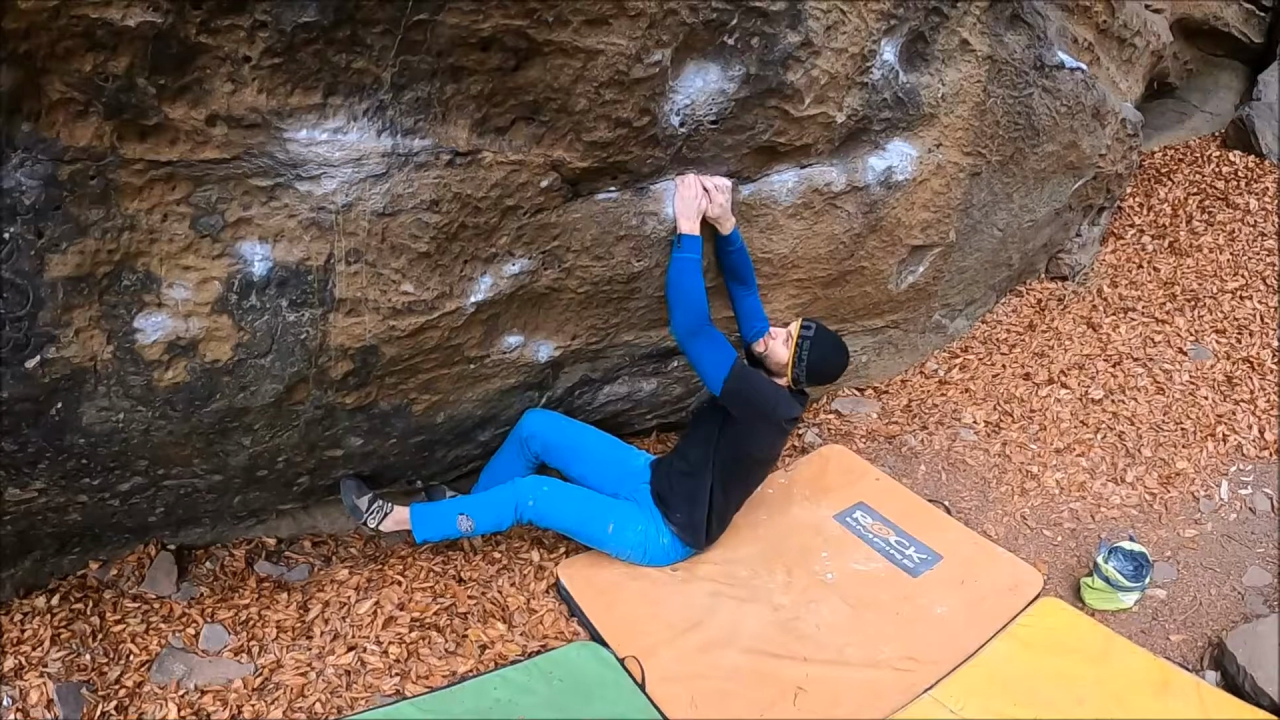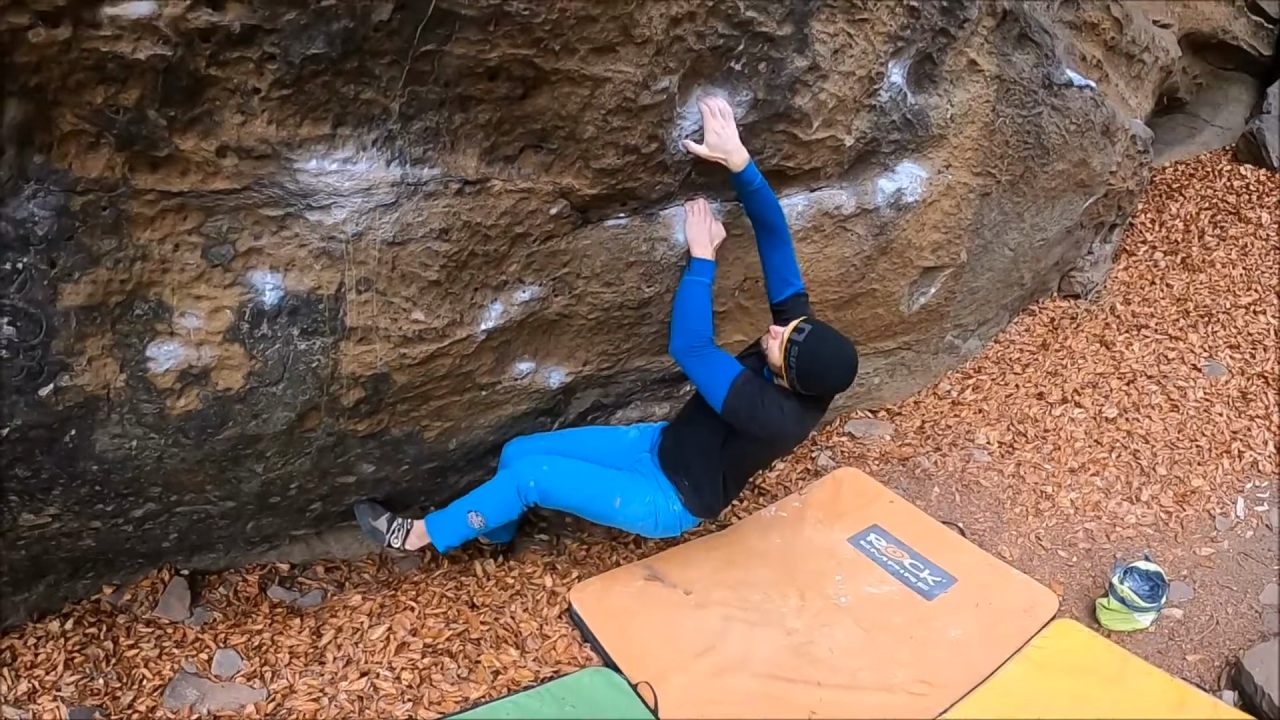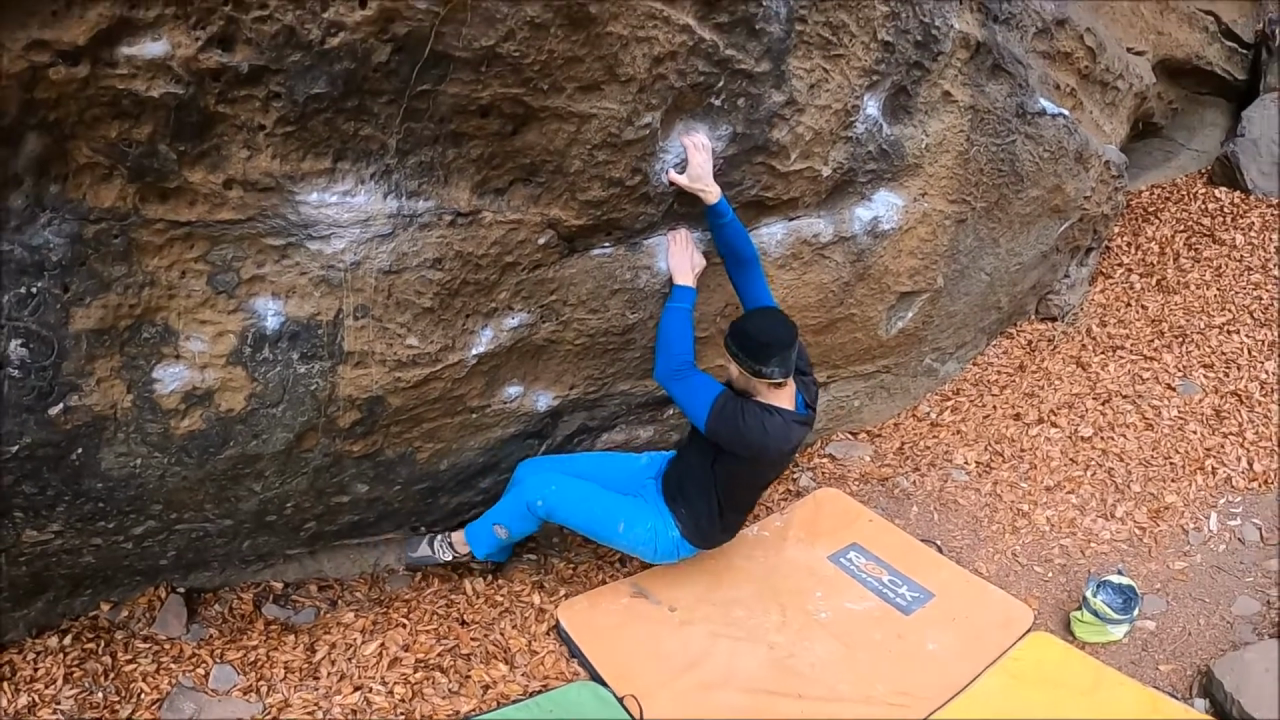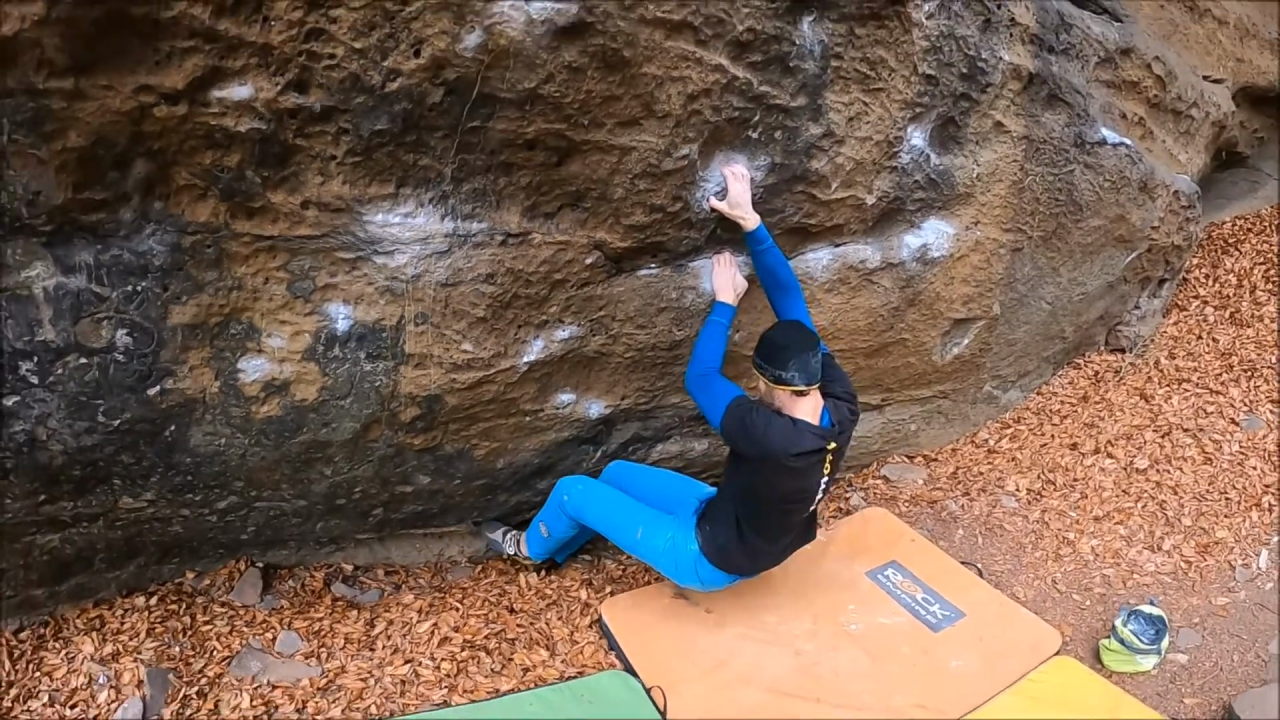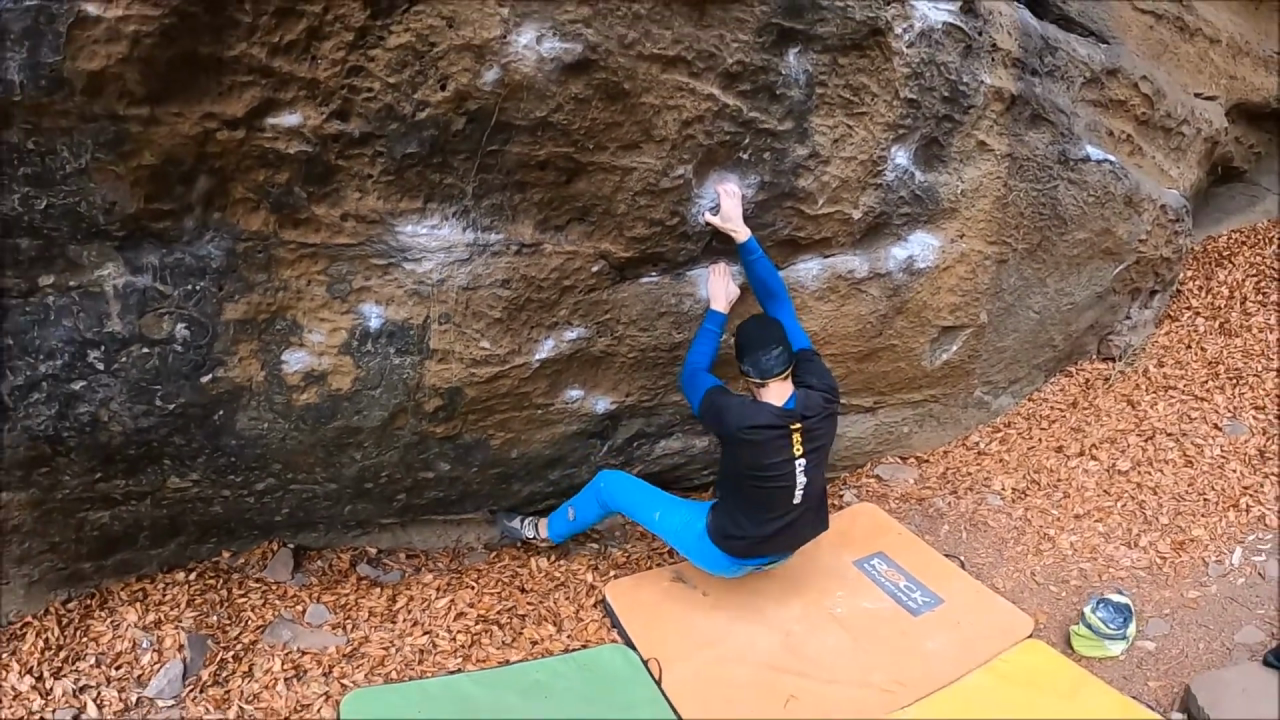
dt=1s
person 1, frame 1
left shoulder: (769, 404)
right shoulder: (767, 376)
left elbow: (692, 330)
right elbow: (743, 287)
left wrist: (689, 230)
right wrist: (724, 223)
left hip: (665, 532)
right hip: (655, 480)
left knee: (527, 495)
right knee: (535, 426)
left ankle: (403, 518)
right ankle: (472, 510)
person 1, frame 2
left shoulder: (777, 415)
right shoulder: (803, 334)
left elbow: (689, 347)
right elbow: (775, 237)
left wrist: (701, 254)
right wrist: (737, 158)
left hip: (670, 500)
right hip: (662, 445)
left knee: (529, 475)
right knee: (518, 452)
left ankle: (421, 534)
right ankle: (495, 533)
person 1, frame 3
left shoulder: (757, 431)
right shoulder: (796, 373)
left elbow: (672, 372)
right elbow: (749, 274)
left wrist: (684, 282)
right wrist: (710, 194)
left hip: (675, 530)
right hip: (670, 475)
left knee: (541, 491)
right knee: (530, 470)
left ankle: (466, 546)
right ankle: (492, 550)
person 1, frame 4
left shoulder: (776, 439)
right shoulder: (842, 405)
left elbow: (701, 377)
right elbow: (791, 304)
left wrist: (725, 300)
right wrist: (750, 221)
left hip: (712, 561)
right hip: (740, 528)
left knee: (573, 491)
right knee: (616, 473)
left ankle: (530, 548)
right ankle: (557, 549)
person 1, frame 5
left shoulder: (739, 420)
right shoulder: (821, 395)
left elbow: (692, 374)
right elbow: (780, 307)
left wrist: (718, 308)
right wrist: (741, 233)
left hip: (729, 555)
right hip: (787, 549)
left knee: (610, 484)
left ankle: (546, 531)
